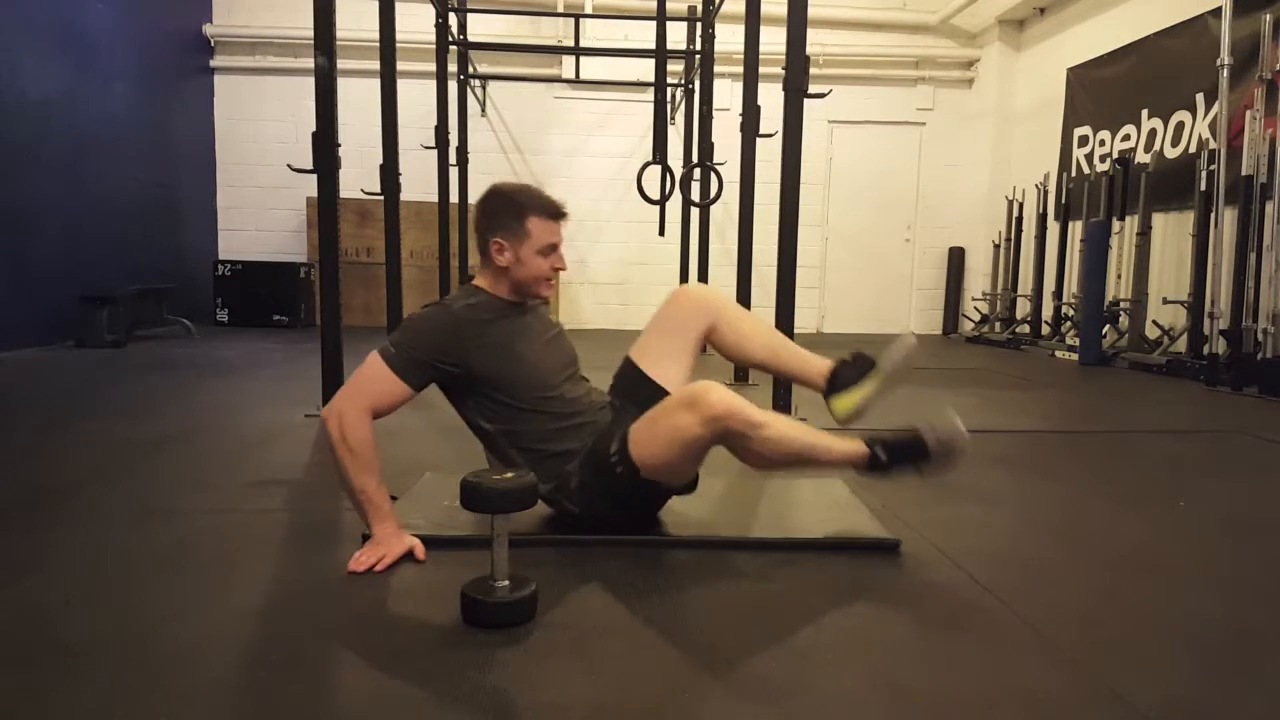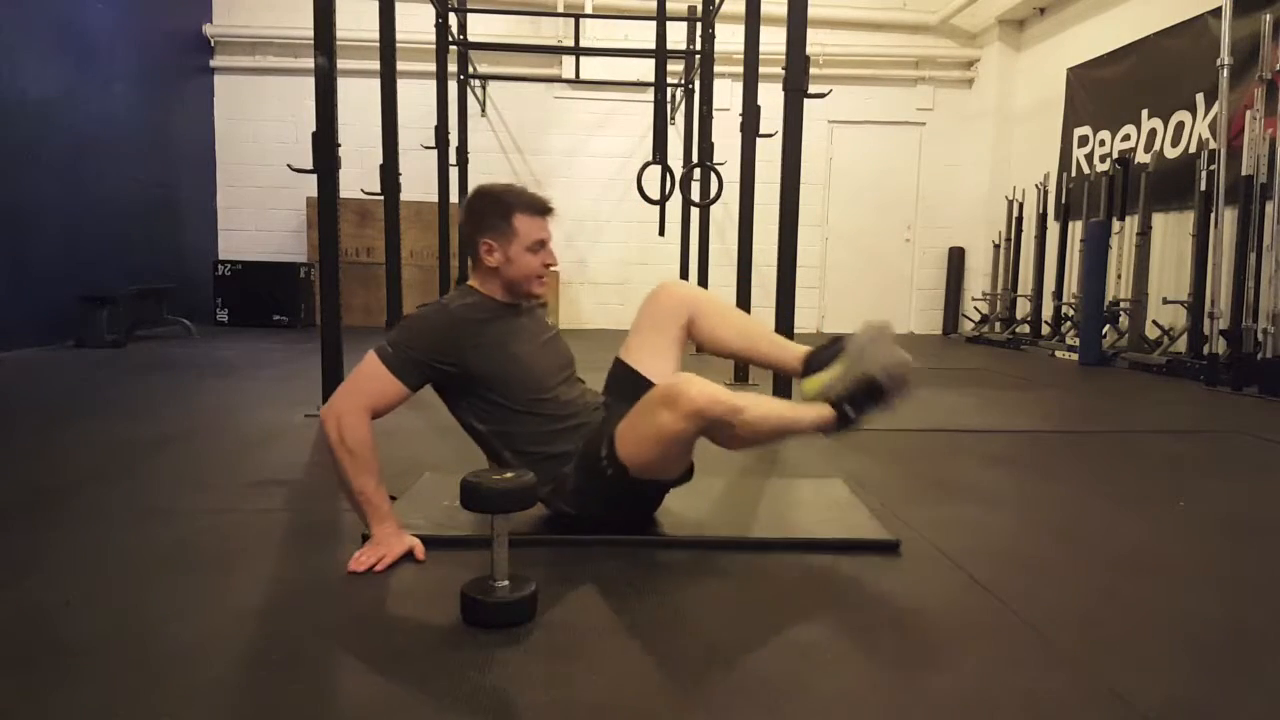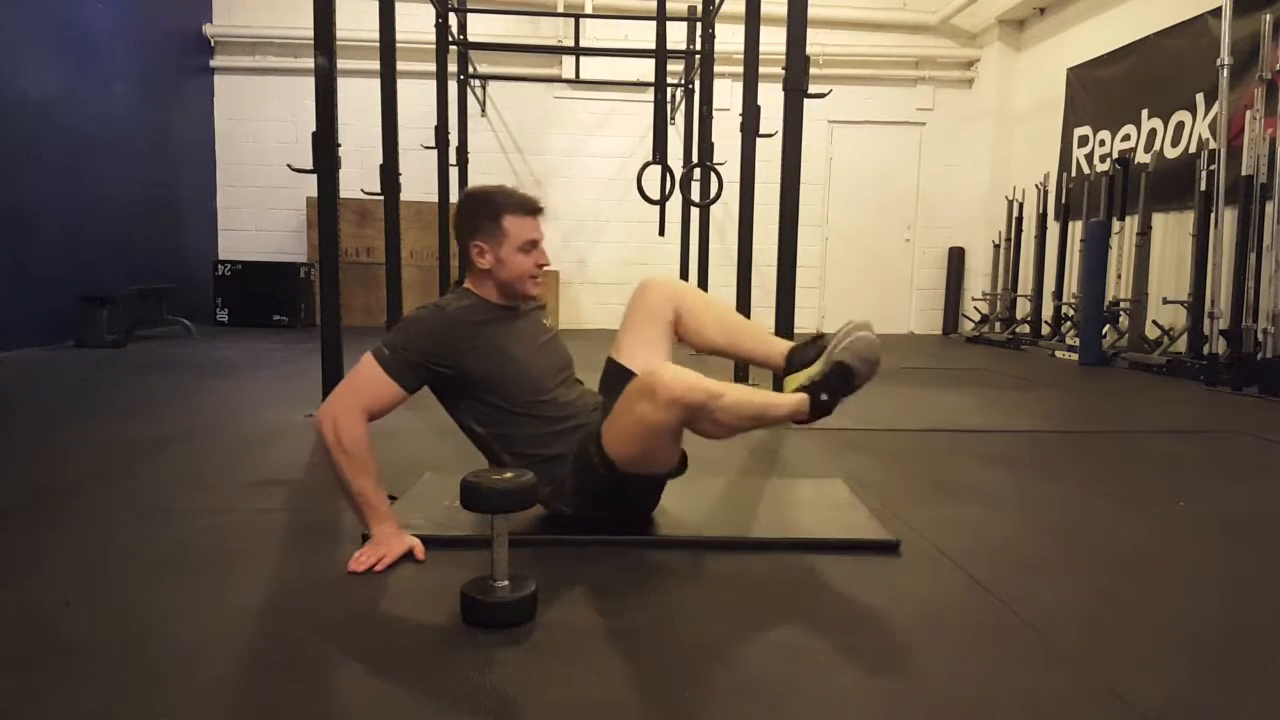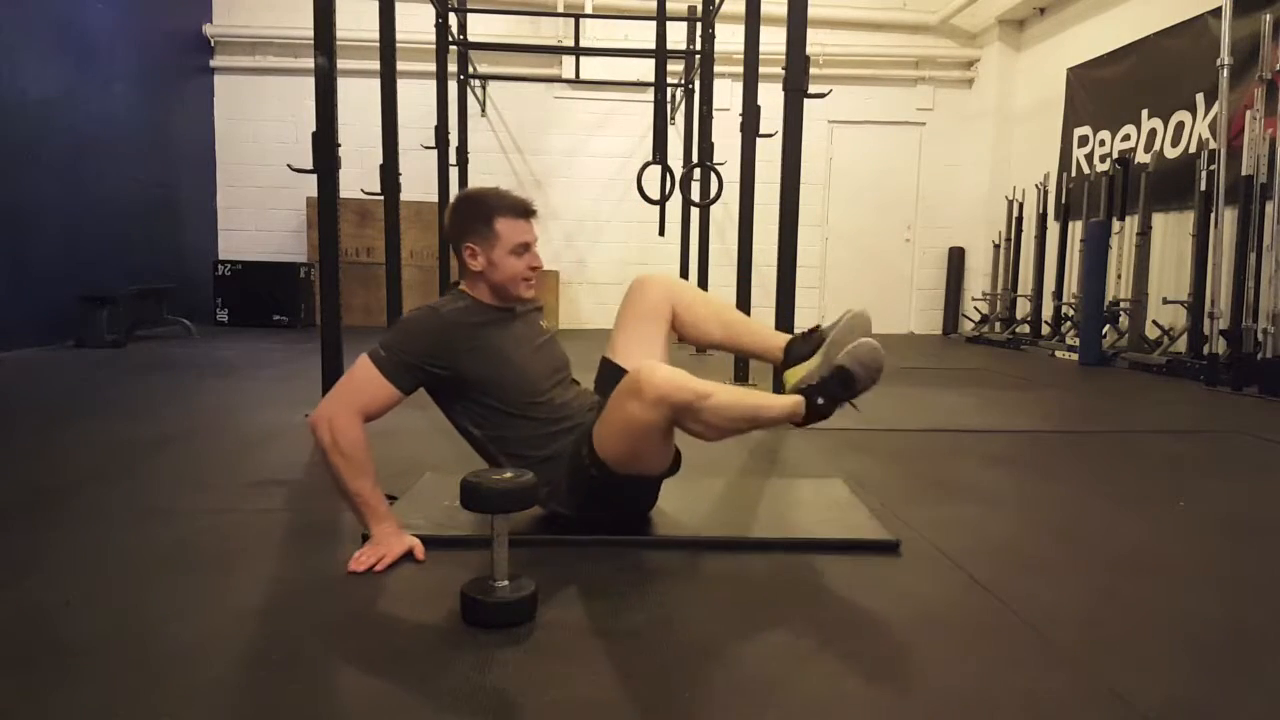
dt=0.1s
person 1, frame 1
left shoulder: (527, 300)
right shoulder: (449, 327)
right elbow: (343, 413)
right wrist: (386, 528)
left hip: (620, 431)
right hip: (595, 488)
left knee: (695, 302)
right knee: (708, 403)
left ankle: (840, 383)
right ankle: (873, 455)
person 1, frame 2
left shoulder: (521, 299)
right shoulder: (444, 327)
right elbow: (341, 415)
right wrist: (385, 527)
left hip: (606, 426)
right hip: (590, 485)
left knee: (674, 299)
right knee: (688, 397)
left ankle: (815, 368)
right ankle: (837, 412)
person 1, frame 3
left shoulder: (522, 303)
right shoulder: (442, 328)
right elbow: (337, 414)
right wrist: (384, 526)
left hip: (607, 431)
right hip: (589, 484)
left knee: (659, 293)
right knee: (667, 383)
left ankle: (799, 364)
right ankle: (811, 400)
person 1, frame 4
left shoulder: (518, 305)
right shoulder: (438, 330)
right elbow: (333, 417)
right wrist: (384, 527)
left hip: (604, 430)
right hip: (587, 483)
left knee: (655, 290)
right knee: (653, 382)
left ankle: (796, 357)
right ankle: (806, 403)
